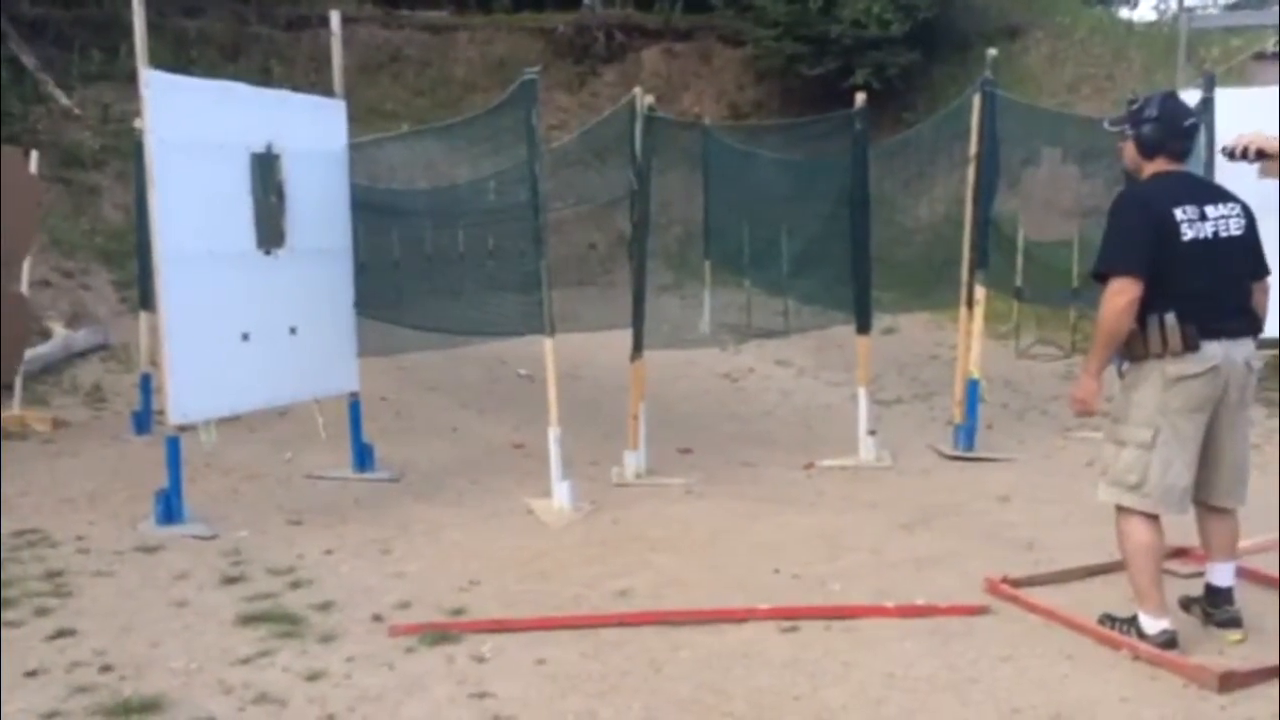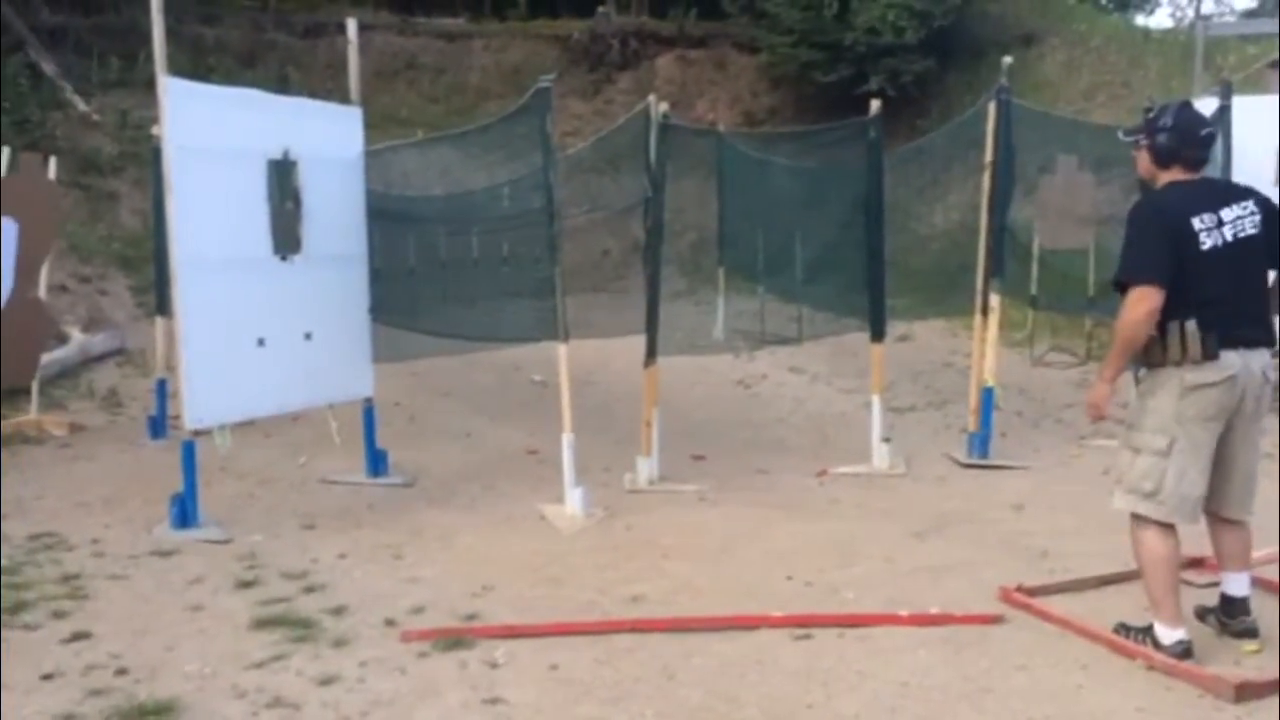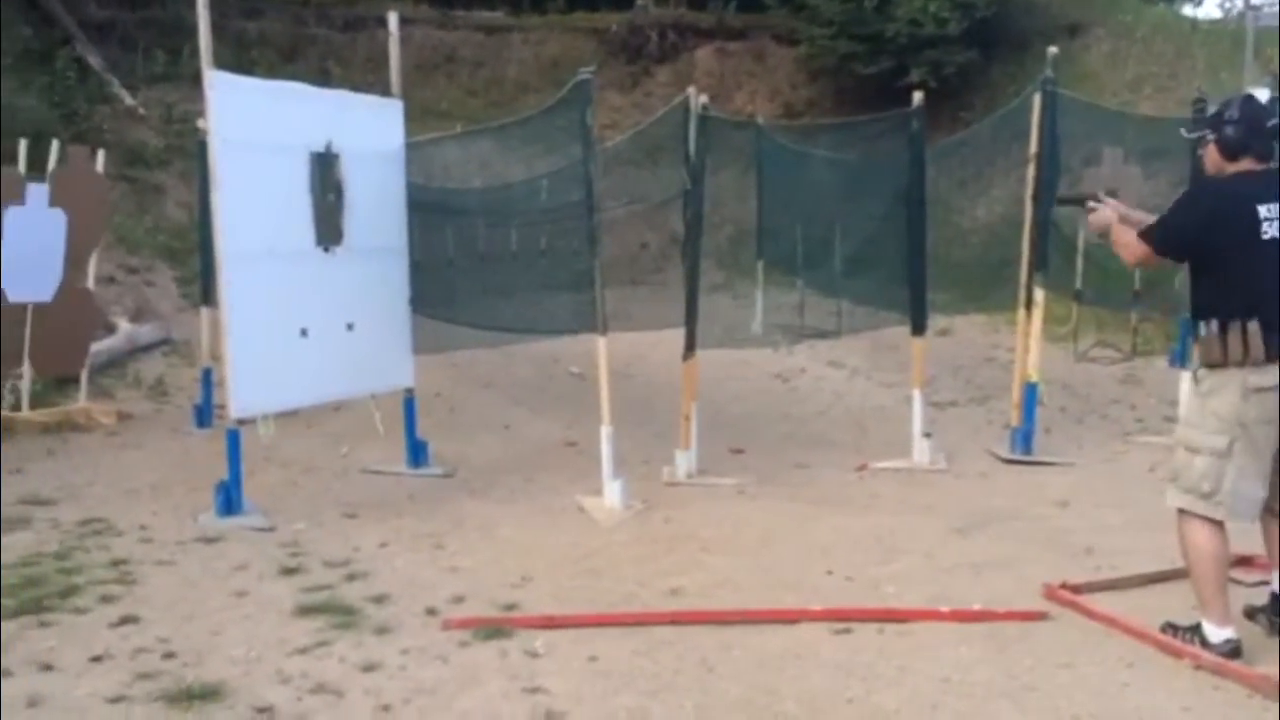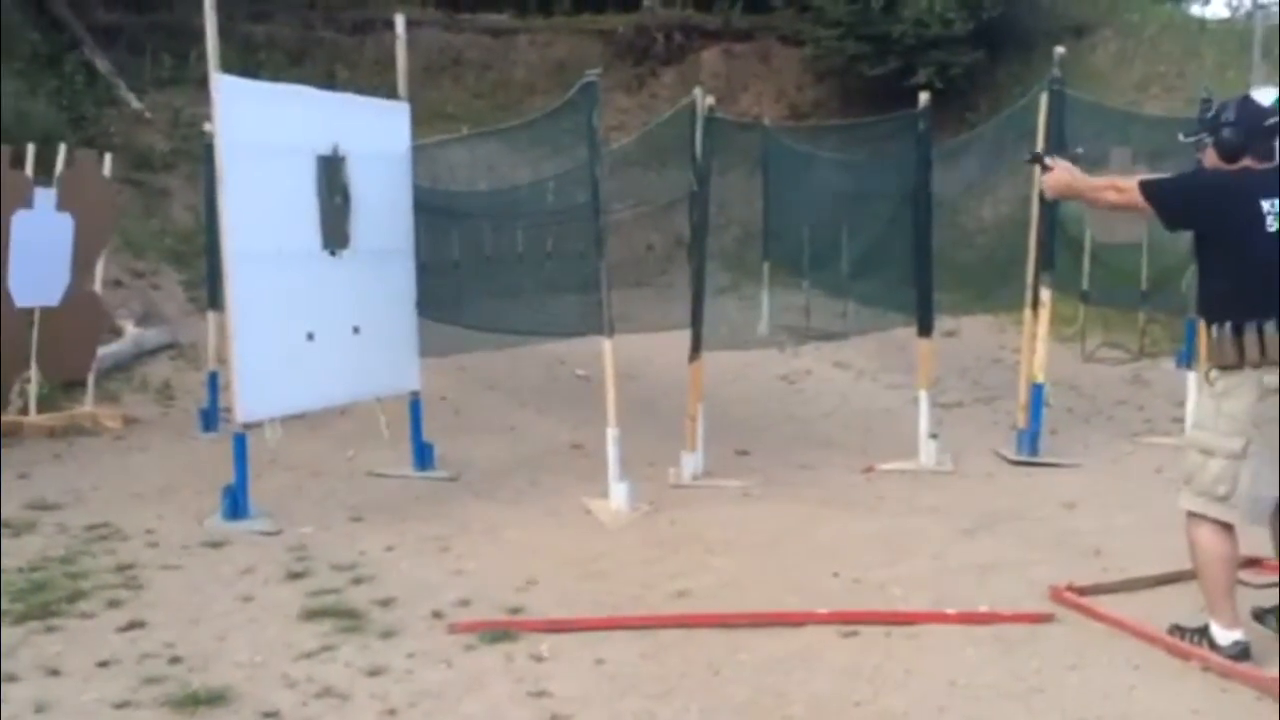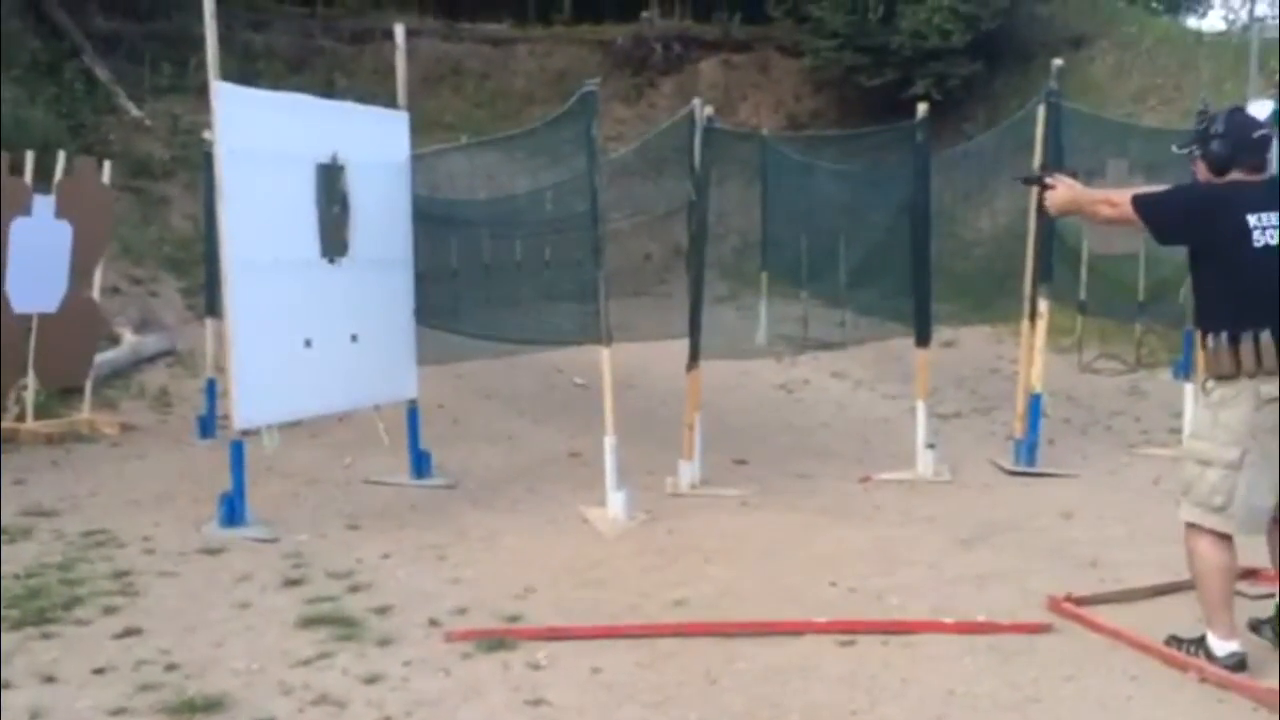
dt=0.5s
person 1, frame 1
left shoulder: (1139, 202)
right shoulder: (1230, 204)
left elbow: (1124, 296)
right elbow: (1259, 292)
left wrist: (1091, 372)
left hip: (1173, 364)
right hip: (1235, 358)
left knee: (1135, 497)
right knee: (1217, 492)
left ankle: (1152, 622)
right ankle: (1220, 600)
person 1, frame 2
left shoulder: (1156, 211)
left elbow: (1145, 305)
left wrist: (1107, 376)
left hip: (1189, 372)
left knee: (1152, 506)
right knee: (1228, 501)
left ankle: (1168, 632)
person 1, frame 3
left shoulder: (1216, 197)
left elbow: (1139, 253)
left wrist: (1112, 223)
right wrist: (1139, 218)
left knee: (1199, 502)
left ankle: (1216, 631)
person 1, frame 4
left shoulder: (1219, 190)
left elbow: (1124, 195)
right elbow: (1152, 186)
left wrist: (1072, 184)
right wrist: (1085, 179)
left knee: (1208, 504)
left ankle: (1225, 633)
person 1, frame 5
left shoulder: (1209, 203)
left elbow: (1118, 209)
left wrist: (1074, 198)
right wrist: (1086, 192)
left knee: (1207, 514)
left ankle: (1221, 643)
